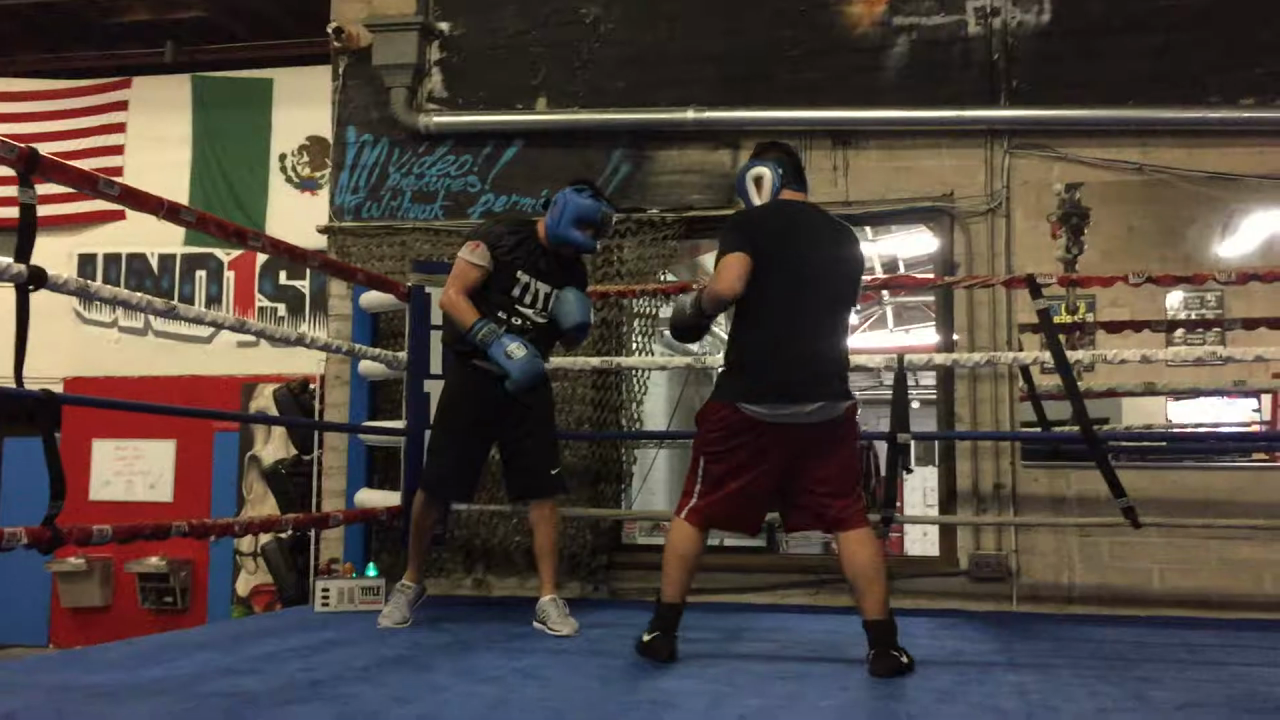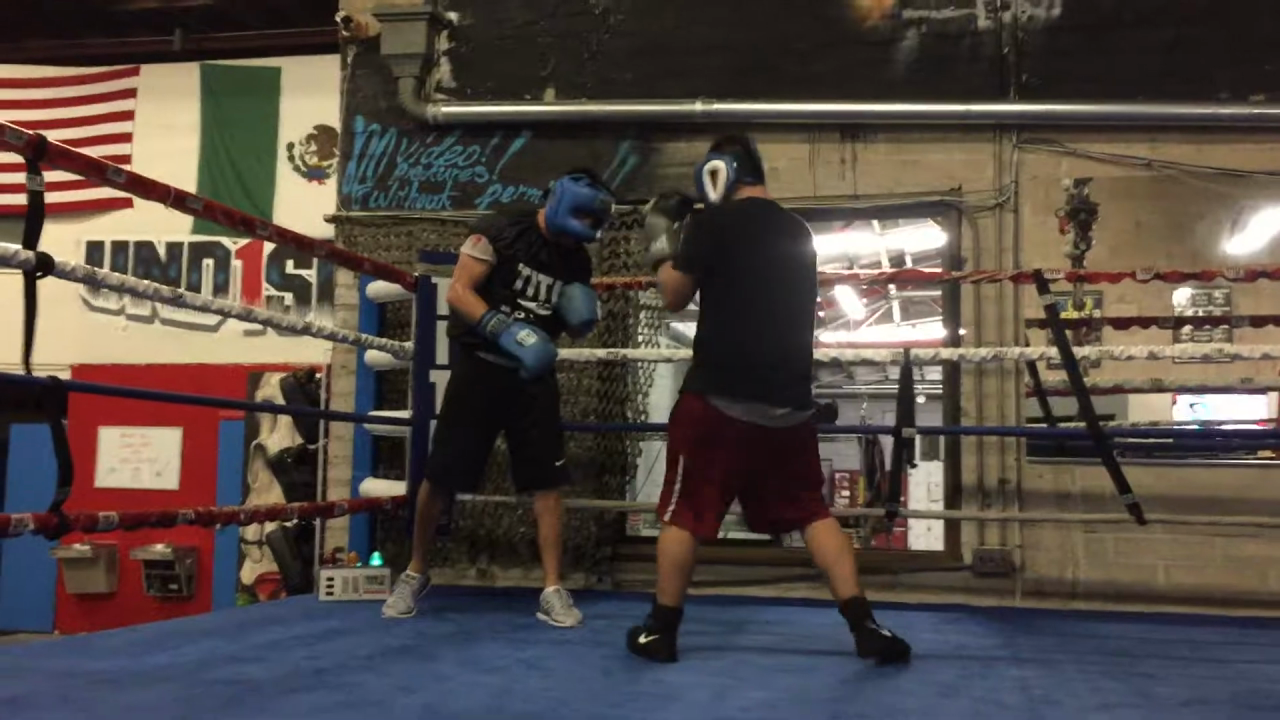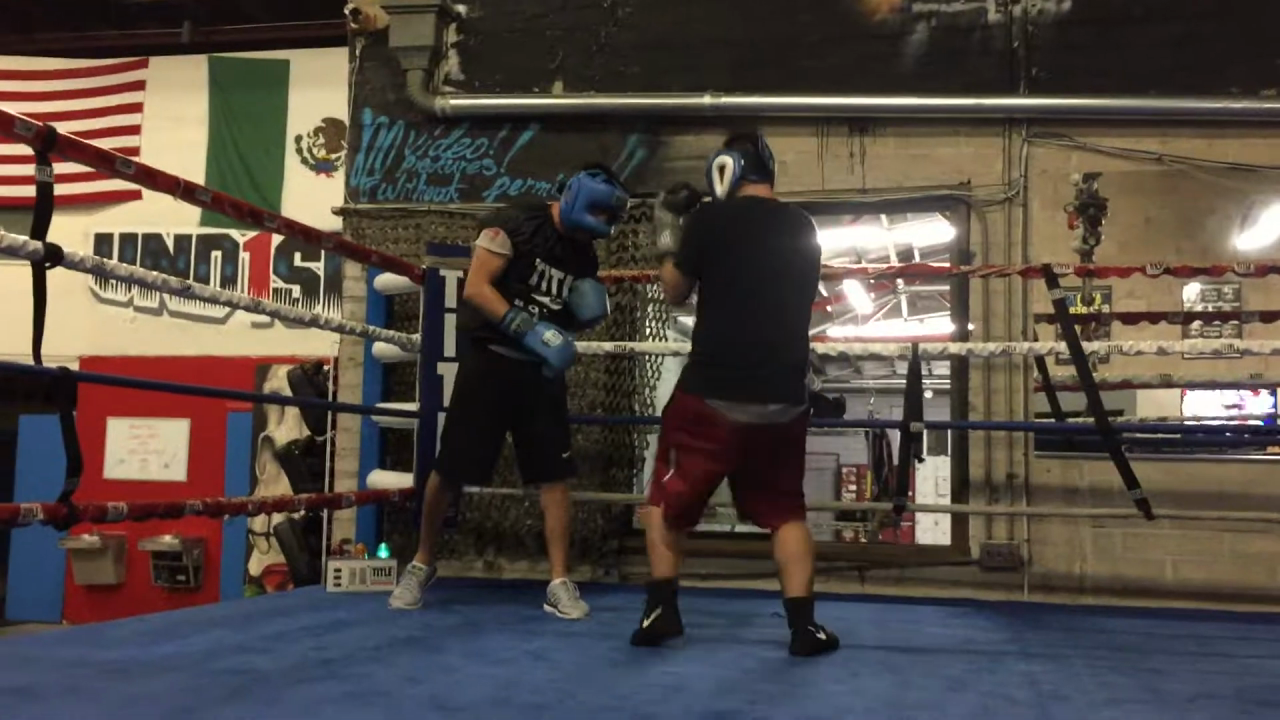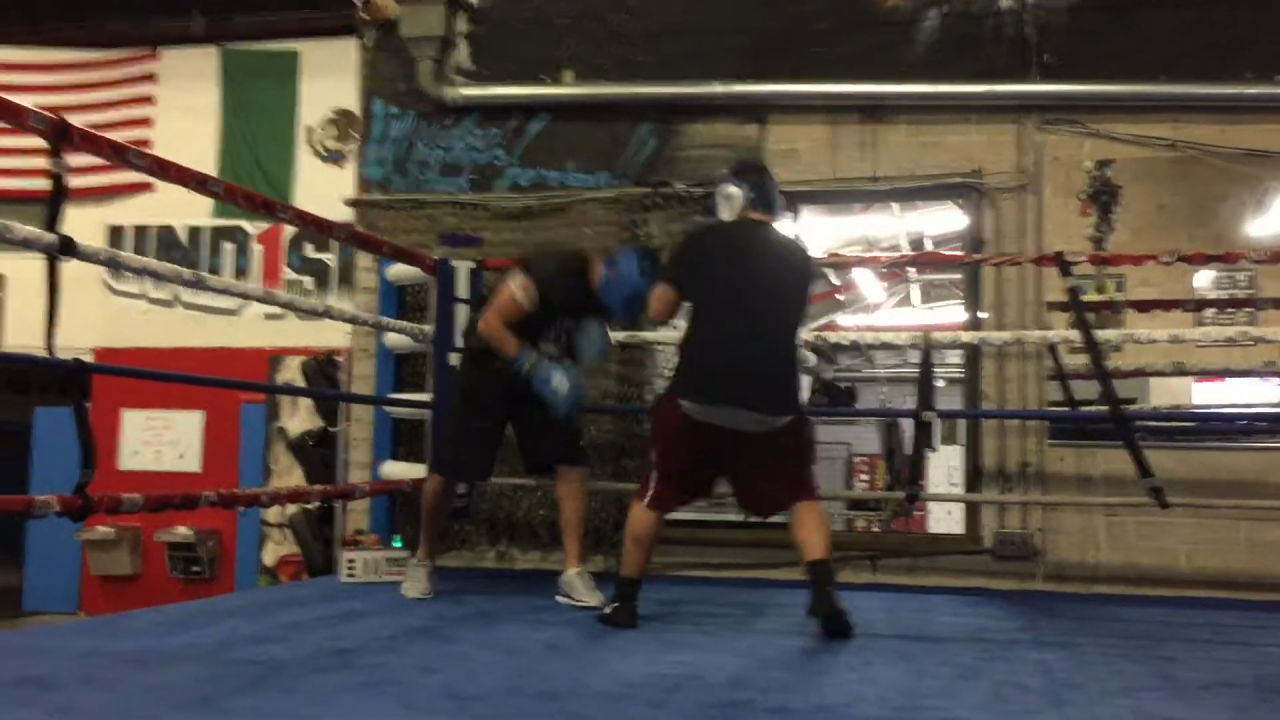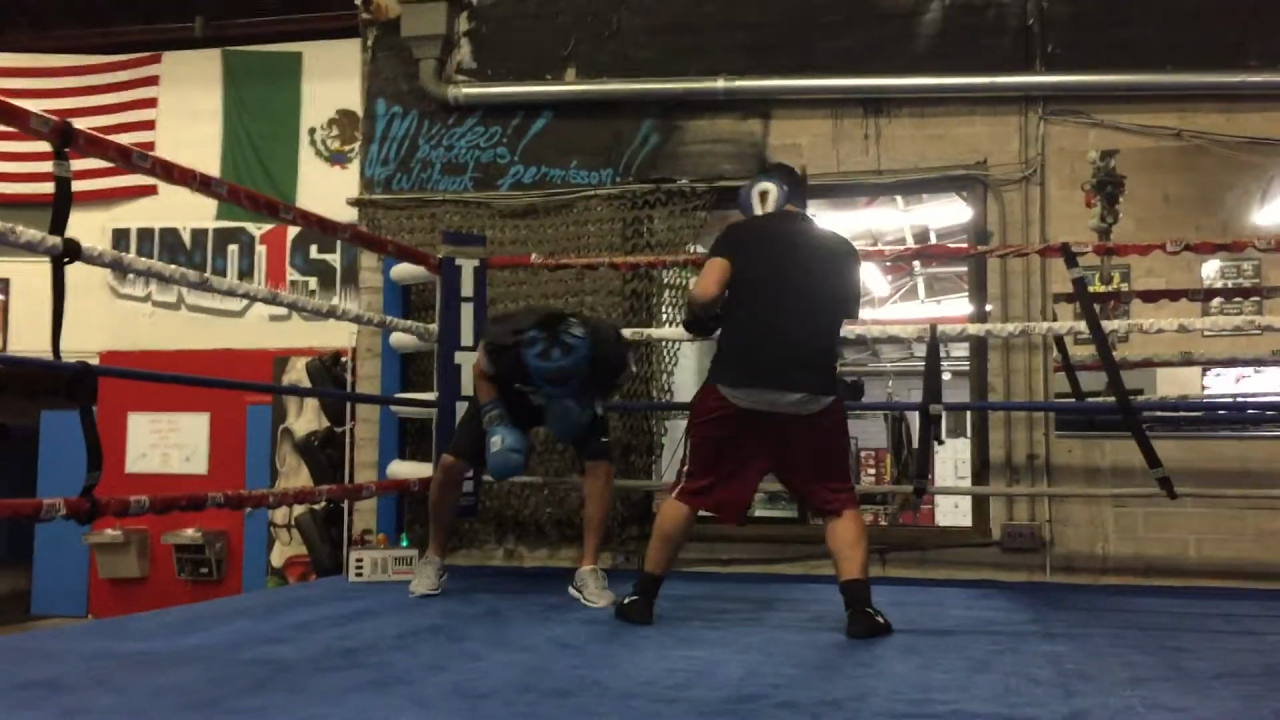
dt=0.3s
person 1, frame 1
left shoulder: (751, 223)
right shoulder: (844, 238)
left elbow: (728, 286)
left wrist: (694, 306)
left hip: (748, 398)
right hip: (826, 401)
left knee: (695, 510)
right knee: (849, 519)
left ankle: (662, 630)
right ankle: (883, 644)
person 1, frame 2
left shoulder: (713, 222)
right shoulder: (797, 232)
left elbow: (673, 296)
left wrist: (661, 239)
left hip: (719, 395)
right hip: (788, 399)
left knee: (683, 513)
right knee: (811, 513)
left ankle: (660, 630)
right ankle: (865, 625)
person 1, frame 3
left shoulder: (707, 220)
right shoulder: (804, 233)
left elbow: (675, 292)
left wrist: (668, 232)
left hip: (711, 391)
right hip: (782, 397)
left knee: (666, 499)
right knee: (786, 511)
left ankle: (662, 606)
right ankle: (803, 623)
person 1, frame 4
left shoulder: (701, 241)
right shoulder: (798, 258)
left elbow: (657, 312)
left wrist: (684, 281)
left hip: (696, 397)
right hip: (772, 405)
left knee: (654, 497)
right knee: (801, 498)
left ankle: (623, 600)
right ankle: (823, 592)
person 1, frame 5
left shoulder: (741, 234)
right shoulder: (840, 249)
left elbow: (705, 294)
left wrist: (697, 317)
left hip: (736, 388)
right hip: (811, 394)
left knee: (689, 491)
right knee: (836, 501)
left ankle: (644, 594)
right ankle: (860, 607)
person 2, frame 1
left shoulder: (573, 270)
right shoulder: (498, 238)
left elbow: (569, 340)
right elbow: (451, 296)
left wrist: (575, 325)
right wrist: (496, 342)
left hip: (528, 384)
right hip: (474, 374)
left knee: (543, 491)
right knee: (435, 486)
left ankle: (548, 599)
right ankle: (410, 583)
person 2, frame 2
left shoulder: (577, 261)
right shoulder: (499, 231)
left elbow: (575, 328)
right elbow: (458, 293)
left wrist: (581, 318)
right wrist: (506, 331)
left hip: (534, 376)
right hip: (480, 366)
left knee: (548, 483)
right knee: (441, 476)
left ankle: (553, 591)
right ankle: (416, 573)
person 2, frame 3
left shoulder: (585, 255)
right shoulder: (514, 225)
right elbow: (475, 287)
left wrist: (589, 308)
right wrist: (529, 329)
left hip: (541, 368)
right hip: (489, 360)
left knee: (554, 475)
right knee: (450, 470)
left ankle: (559, 583)
right ankle: (422, 565)
person 2, frame 4
left shoulder: (598, 296)
right shoulder: (546, 274)
right elbow: (489, 324)
left wrist: (589, 346)
right wrist: (538, 370)
left hip: (543, 379)
right hip: (489, 368)
left knee: (571, 465)
right knee: (449, 471)
left ankle: (573, 574)
right ankle: (423, 560)
person 2, frame 5
left shoulder: (607, 349)
right shoulder: (504, 341)
left elbow: (614, 382)
right elbow: (482, 374)
left wrist: (583, 405)
right wrist: (495, 426)
left hip: (576, 407)
right hip: (511, 398)
left knee: (600, 466)
right knee: (451, 465)
left ankle: (589, 572)
right ankle: (434, 558)
